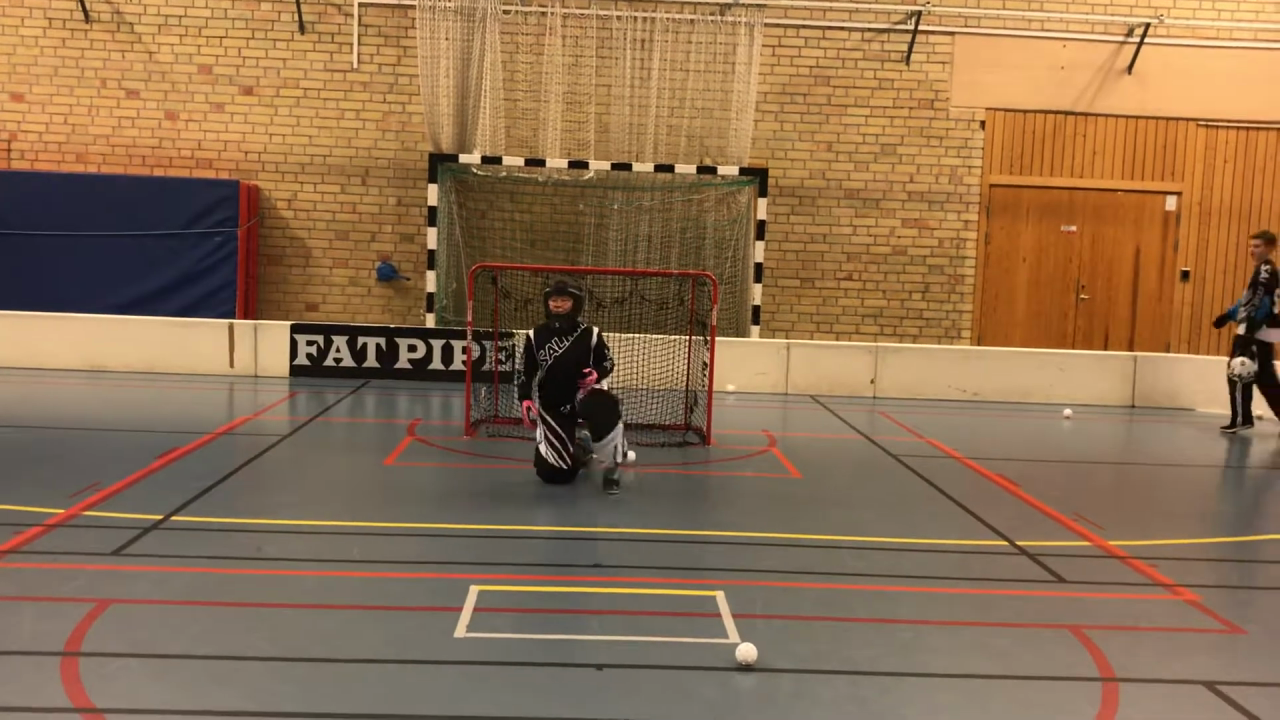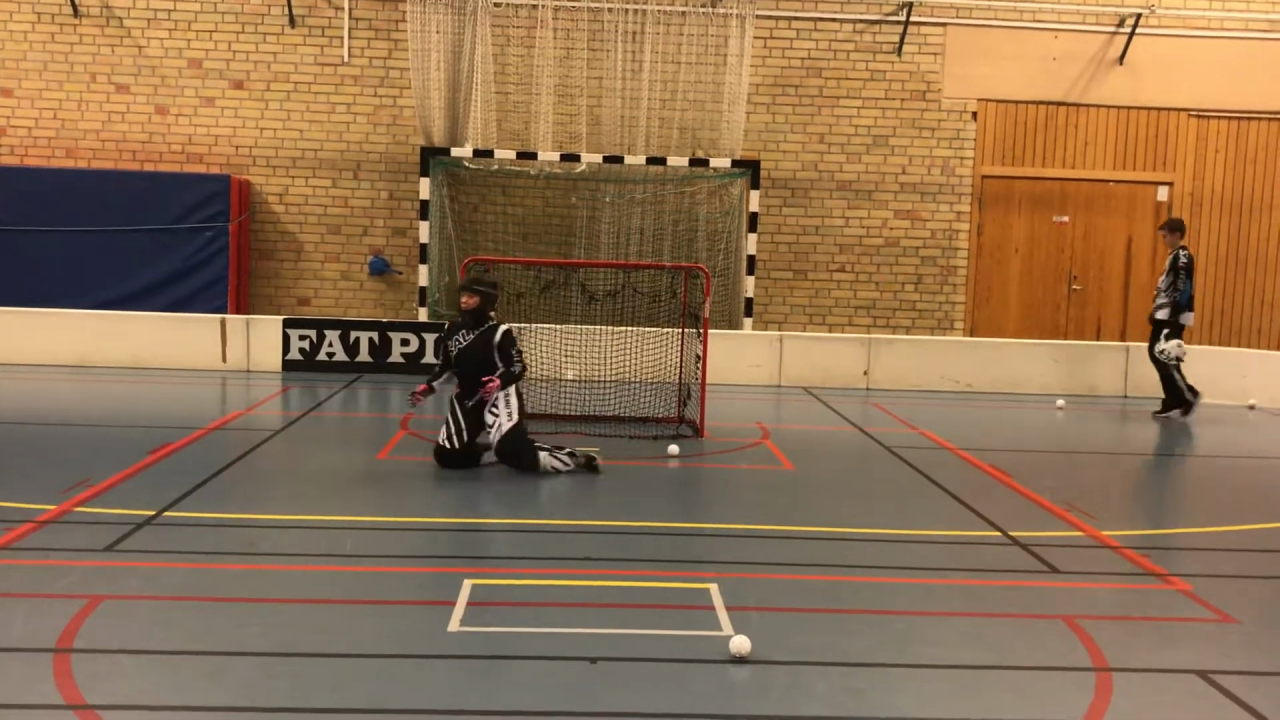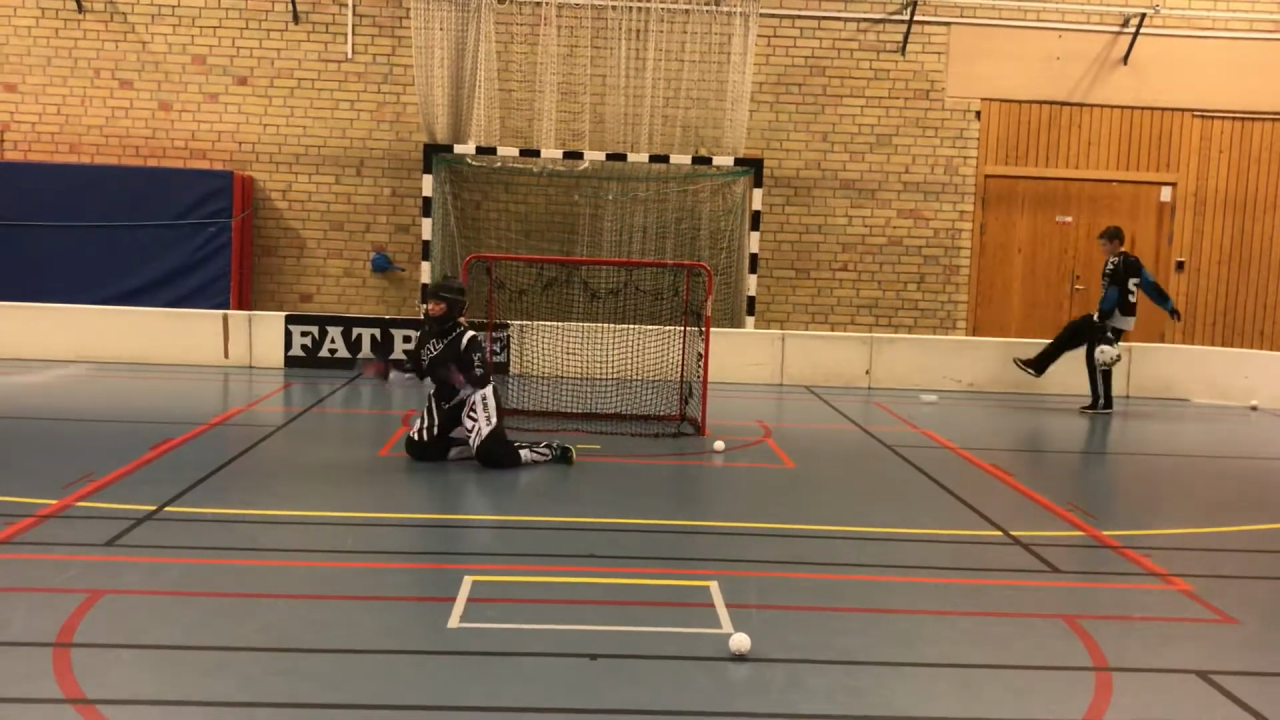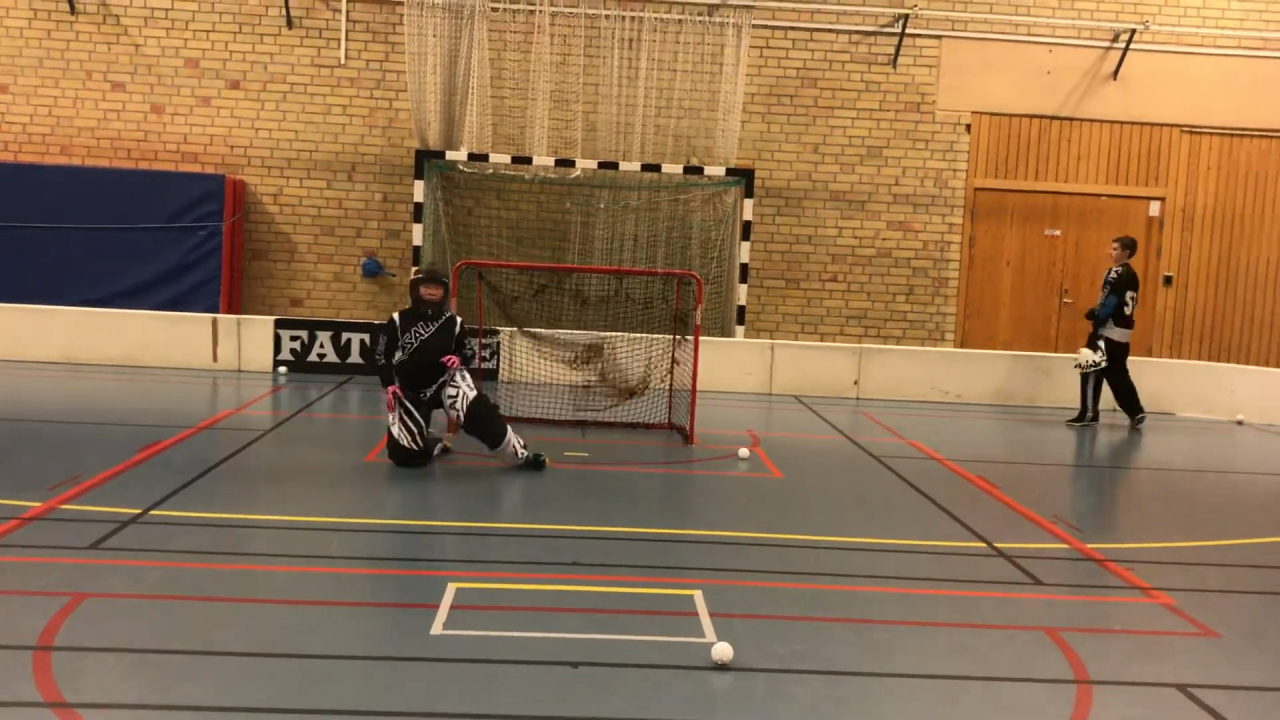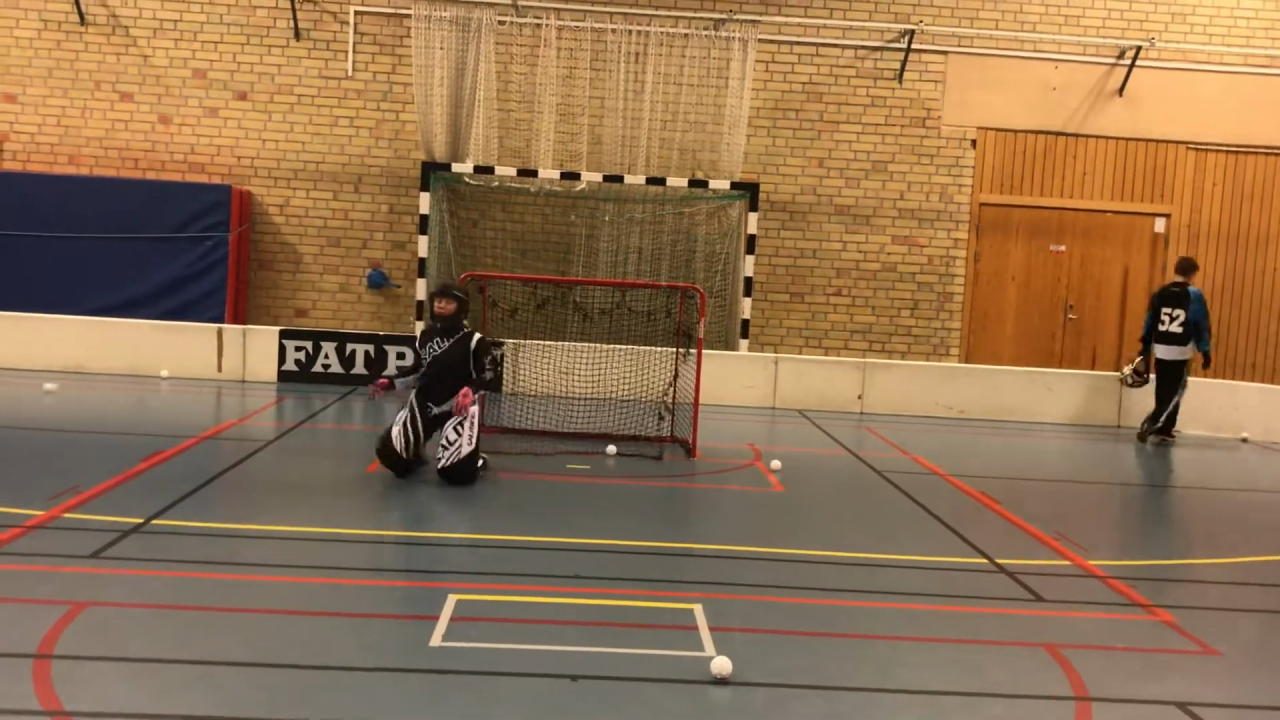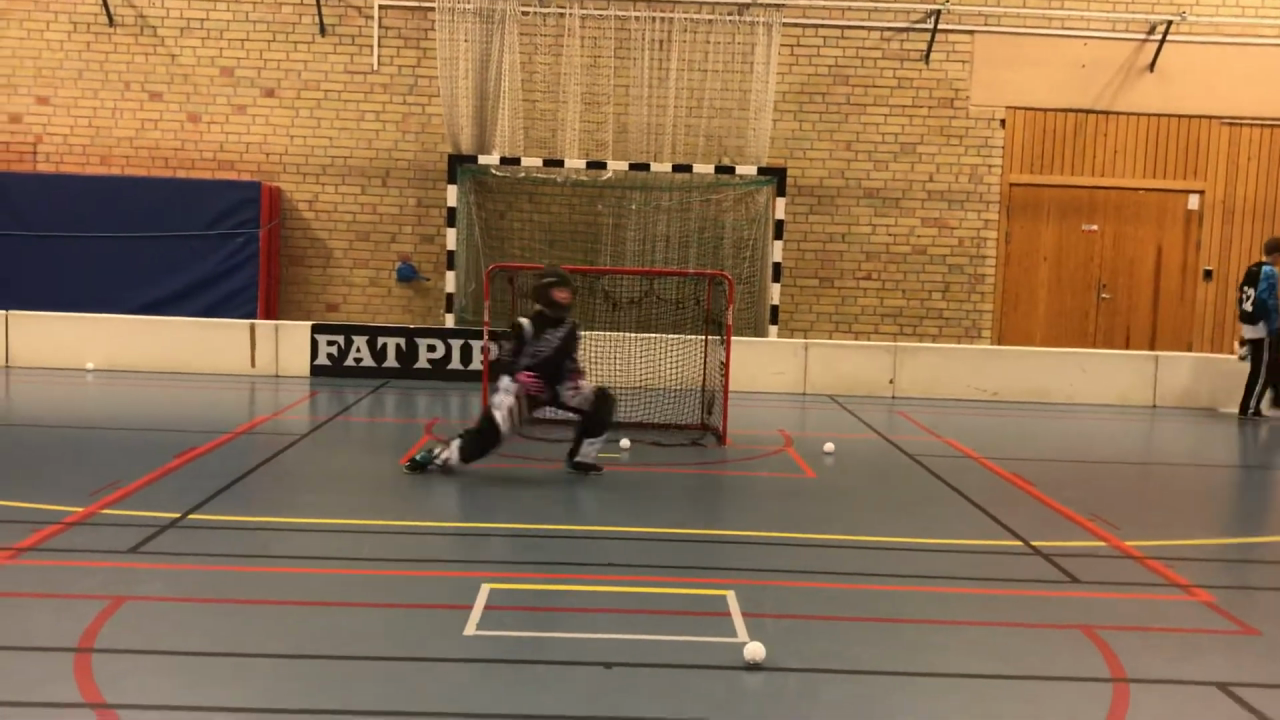
dt=0.7s
person 1, frame 1
left shoulder: (590, 333)
right shoulder: (536, 336)
left elbow: (608, 361)
right elbow: (525, 372)
left wrist: (597, 374)
right wrist: (525, 400)
left hip: (585, 391)
right hip: (550, 406)
left knee: (602, 407)
right knee: (553, 473)
left ankle: (612, 468)
right ankle: (580, 446)
person 1, frame 2
left shoulder: (500, 332)
right shoulder: (452, 329)
left elbow: (518, 367)
right elbow: (445, 365)
left wrist: (500, 381)
right wrist: (429, 386)
left hip: (498, 395)
right hip: (466, 399)
left knee: (512, 447)
right knee: (446, 456)
left ankle: (573, 459)
right ankle: (496, 448)
person 1, frame 3
left shoulder: (467, 338)
right shoulder: (426, 333)
left elbow: (481, 379)
right elbow: (418, 371)
left wrist: (463, 381)
right wrist: (387, 373)
left hip: (475, 399)
right hip: (443, 401)
left knee: (496, 456)
right knee: (417, 448)
left ankle: (551, 450)
right ankle: (475, 446)
person 1, frame 4
left shoulder: (452, 322)
right shoulder: (399, 320)
left elbow: (468, 354)
right elbow: (382, 355)
left wrist: (458, 359)
right wrist: (389, 385)
left hip: (447, 381)
right hip: (410, 391)
left knee: (479, 414)
right knee: (404, 455)
left ankle: (522, 456)
right ankle: (436, 444)
person 1, frame 5
left shoulder: (474, 340)
right shoulder: (425, 335)
left elbow: (490, 371)
left wrist: (472, 389)
right wrist: (391, 383)
left hip: (459, 407)
right hip: (424, 403)
left knee: (456, 473)
right knee: (389, 455)
left ankle: (474, 460)
right ankle: (413, 459)
person 1, frame 6
left shoulder: (570, 326)
right shoulder: (526, 325)
right elbow: (505, 360)
left wrist: (574, 370)
right wrist: (518, 376)
left hip: (557, 384)
right hip: (520, 386)
left knee: (601, 403)
right knee: (488, 432)
left ankle: (581, 459)
right ankle: (433, 457)
person 2, frame 1
right shoulder: (1262, 270)
left elbow: (1261, 302)
left wrist: (1251, 328)
right wrist: (1228, 315)
left hip: (1255, 331)
right hip: (1262, 332)
left knee: (1238, 373)
left ankle: (1241, 419)
person 2, frame 2
left shoulder: (1182, 257)
right shoulder: (1175, 256)
left elbow: (1182, 289)
left wrist: (1174, 319)
right wrist: (1156, 310)
left hip: (1173, 316)
right hip: (1166, 314)
left knee: (1161, 354)
right knee: (1160, 355)
left ankle: (1188, 396)
right ankle: (1174, 403)
person 2, frame 3
left shoulder: (1114, 263)
right shoulder: (1134, 262)
left elbow: (1110, 295)
right elbow: (1151, 285)
left wrist: (1102, 322)
right wrist: (1169, 306)
left hip: (1113, 318)
right hip: (1124, 316)
left knee: (1097, 357)
right knee: (1072, 332)
left ankle: (1102, 403)
right ankle: (1037, 365)
person 2, frame 4
left shoulder: (1117, 273)
right shoulder: (1133, 275)
left elbow: (1109, 302)
left wrist: (1096, 325)
right wrist: (1096, 312)
left hip: (1110, 331)
right hip: (1125, 332)
left knee: (1091, 370)
right knee: (1119, 375)
left ankle: (1087, 414)
right ankle: (1136, 412)
person 2, frame 5
left shoulder: (1160, 293)
right shoulder: (1195, 295)
left elbow: (1149, 322)
right elbow: (1202, 325)
left wrist: (1145, 348)
right wrist: (1205, 351)
left hip: (1160, 349)
right hip: (1181, 351)
left knee: (1165, 390)
right knee: (1174, 392)
left ankle: (1164, 428)
right ankle: (1152, 424)
person 2, frame 6
left shoulder: (1251, 270)
left elbow: (1241, 299)
left wrist: (1244, 323)
left hip: (1248, 326)
right hip: (1261, 329)
right knee: (1262, 369)
right ankle: (1249, 408)
